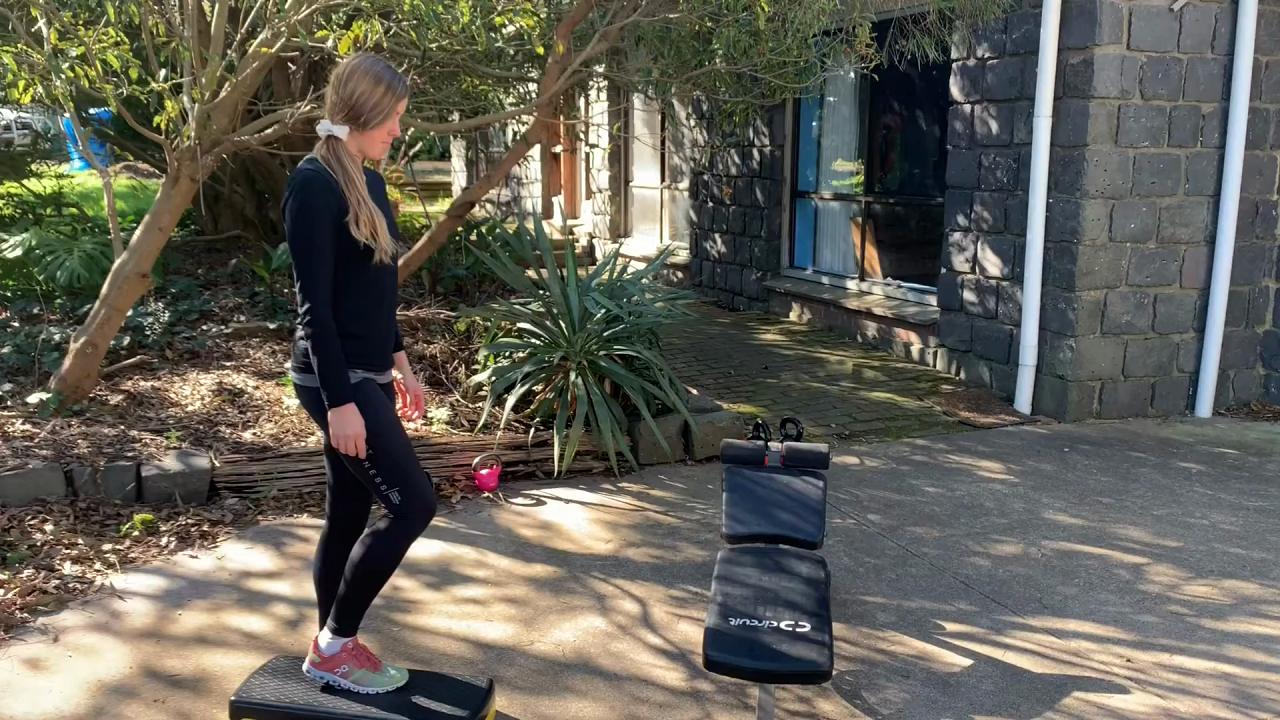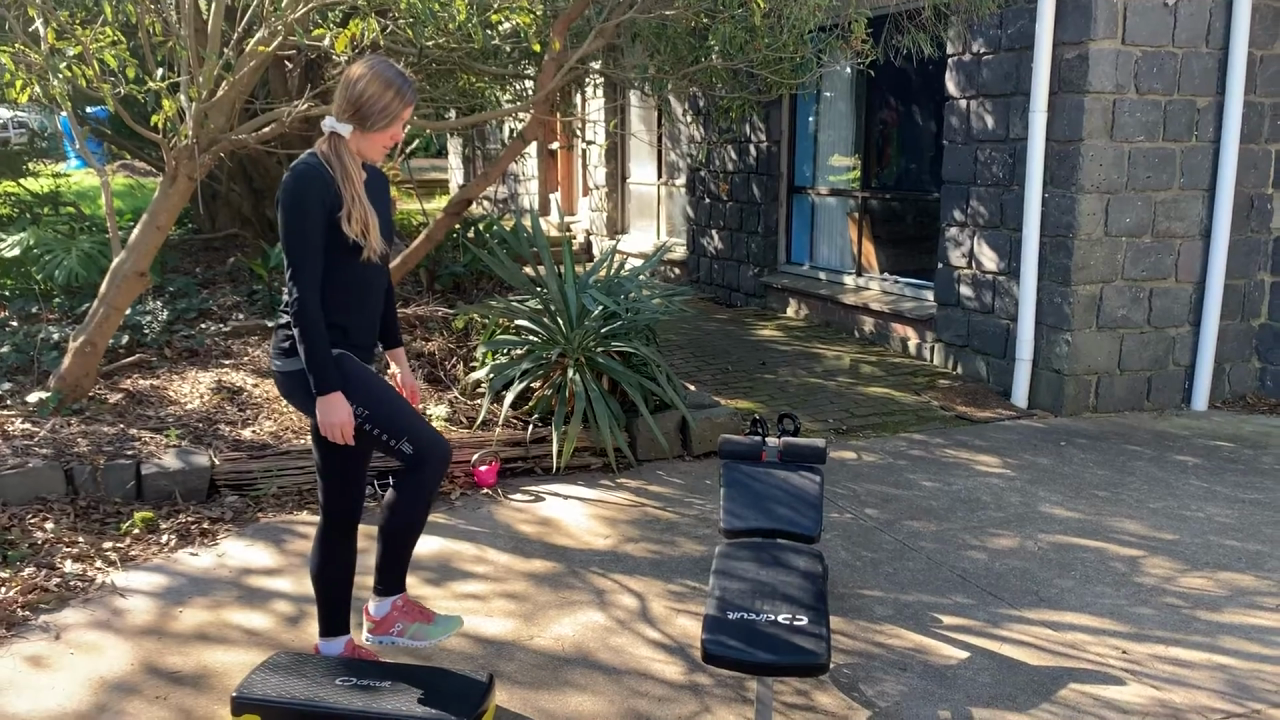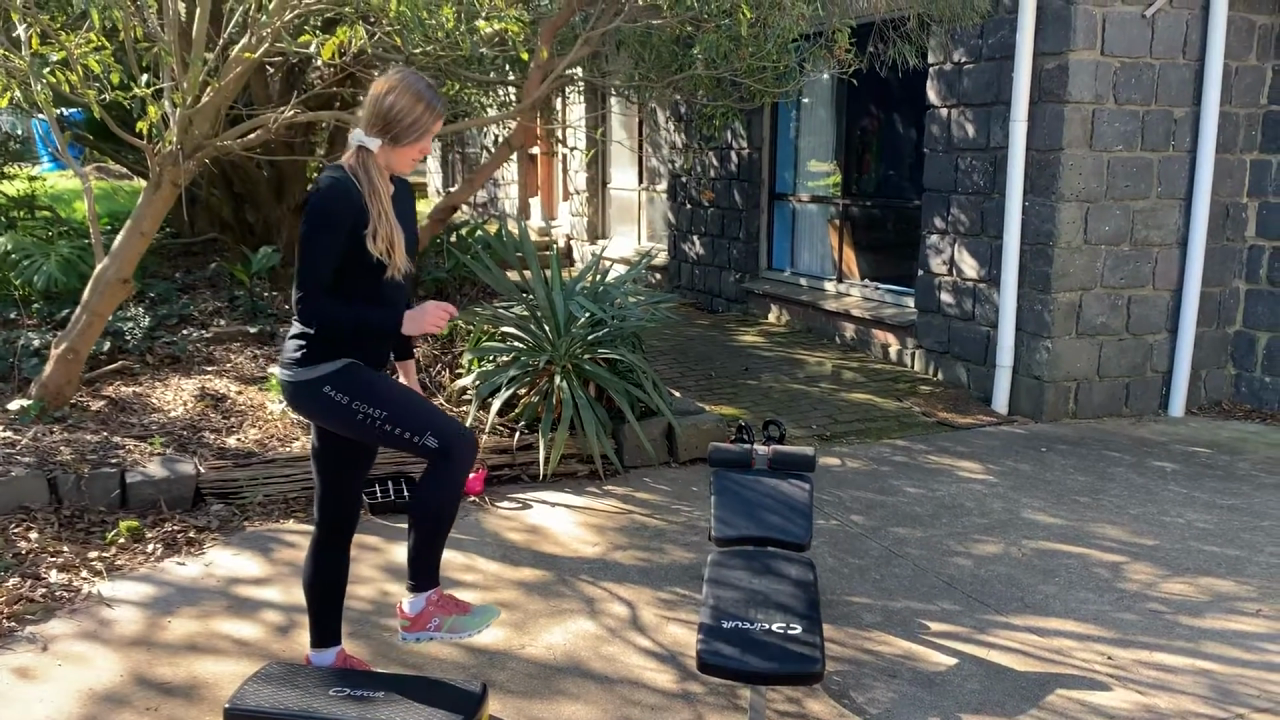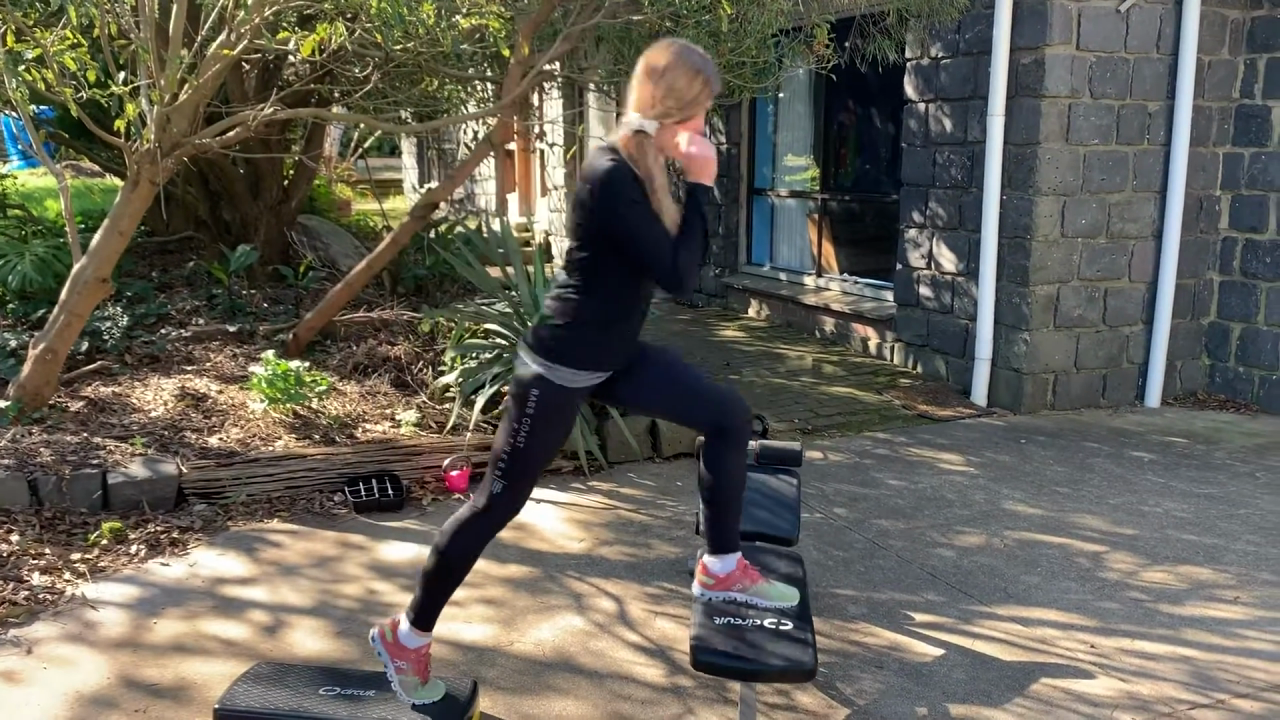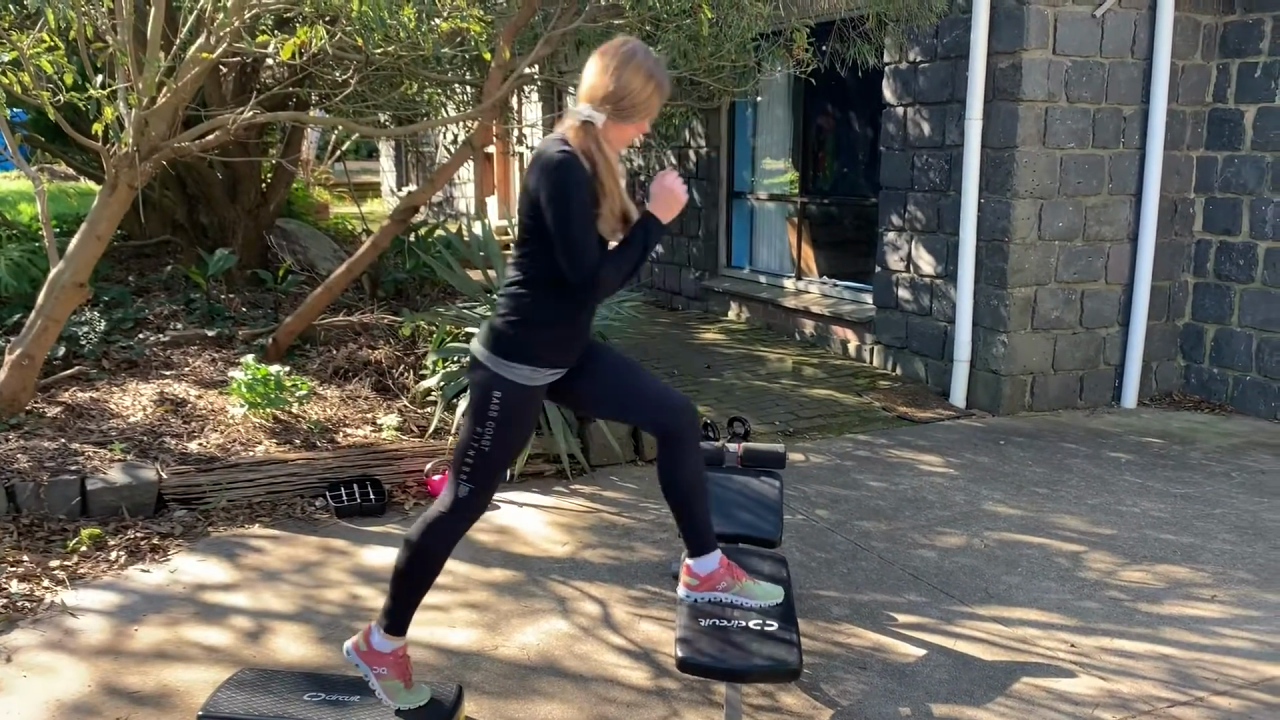
dt=1s
person 1, frame 1
left shoulder: (366, 181)
right shoulder: (313, 185)
right elbow: (315, 303)
left wrist: (399, 362)
right wrist: (340, 401)
left hip: (364, 372)
right hip: (335, 378)
left knee: (349, 515)
right knee: (412, 502)
left ankle: (332, 650)
right ankle: (335, 645)
person 1, frame 2
left shoulder: (373, 181)
right shoulder: (309, 179)
right elbow: (303, 293)
left wrist: (396, 356)
right wrist: (326, 389)
left hip: (349, 360)
right hip: (313, 363)
left knee: (343, 505)
right knee: (428, 453)
left ankle: (335, 642)
right ankle: (388, 606)
person 1, frame 3
left shoulder: (397, 192)
right shoulder: (336, 196)
right elbow: (310, 304)
left wrist: (406, 364)
right wrist: (405, 322)
left hip: (355, 371)
right hip: (320, 373)
left knee: (338, 514)
right knee: (455, 445)
left ankle: (325, 653)
right ankle: (421, 601)
person 1, frame 4
left shoulder: (639, 162)
right shoulder: (611, 177)
right elbow: (679, 276)
right wrist: (700, 186)
left hip: (616, 357)
right hip: (561, 368)
left knee: (729, 418)
right knee: (499, 500)
left ankle: (720, 569)
right ankle: (407, 636)
person 1, frame 5
left shoulder: (583, 158)
right shoulder: (562, 166)
right elbow: (595, 278)
right wrist: (656, 218)
left hip: (566, 349)
right hip: (515, 361)
left knee: (678, 421)
right knee: (464, 502)
left ankle: (706, 570)
right ankle: (378, 644)
